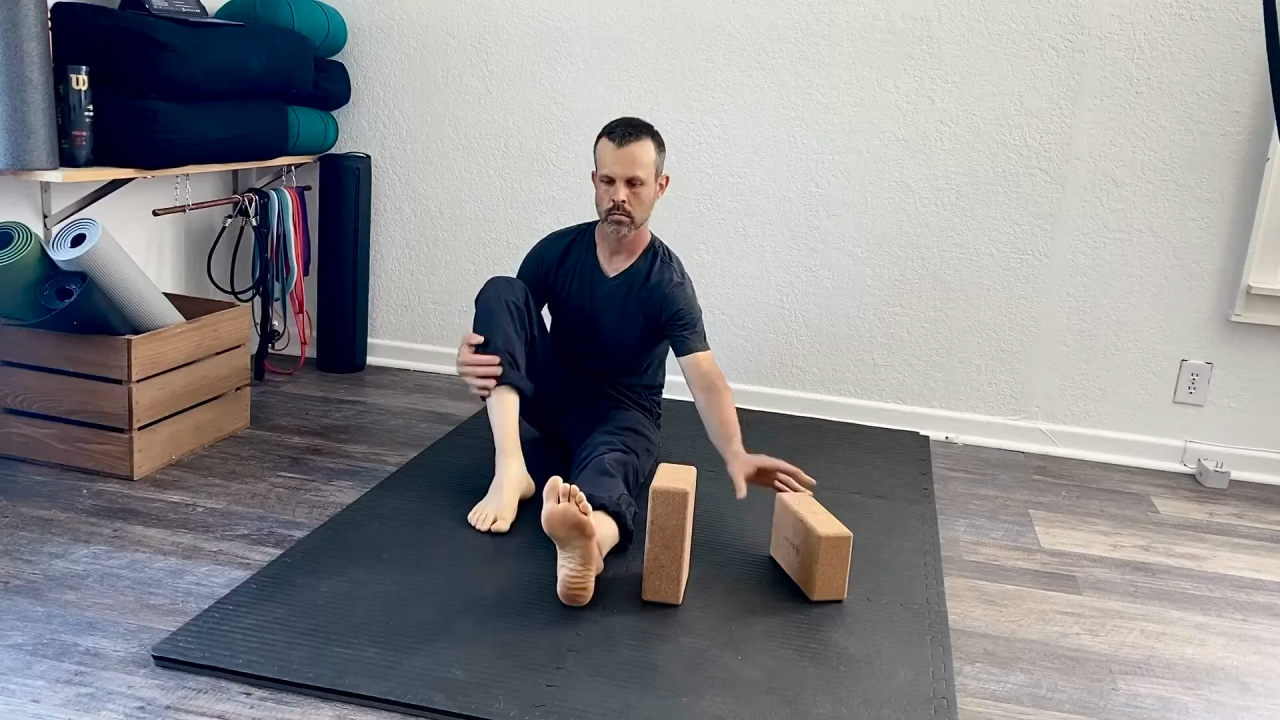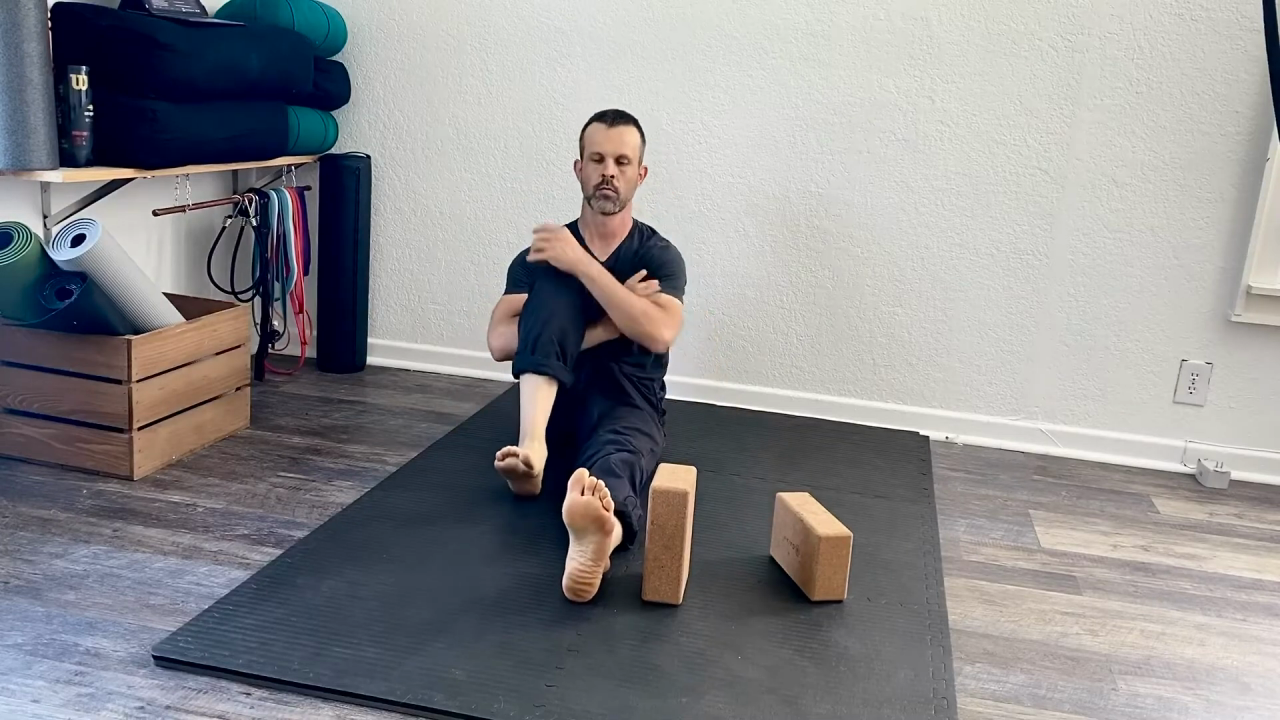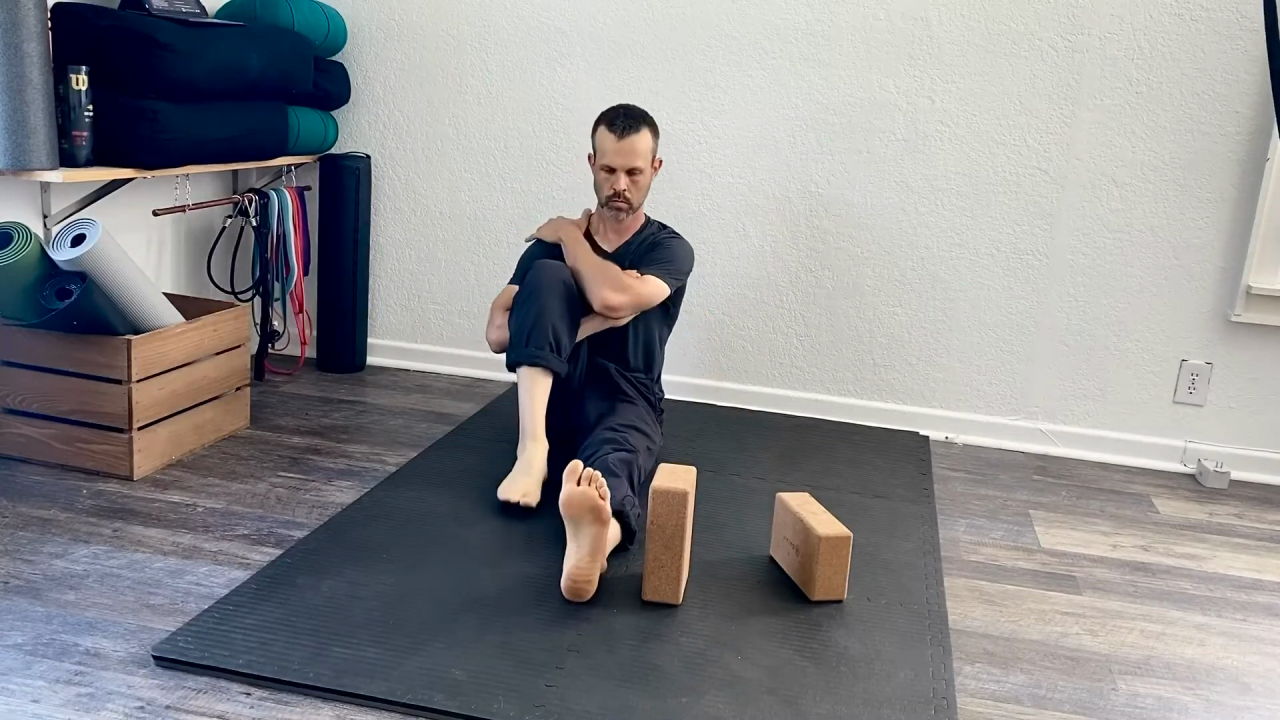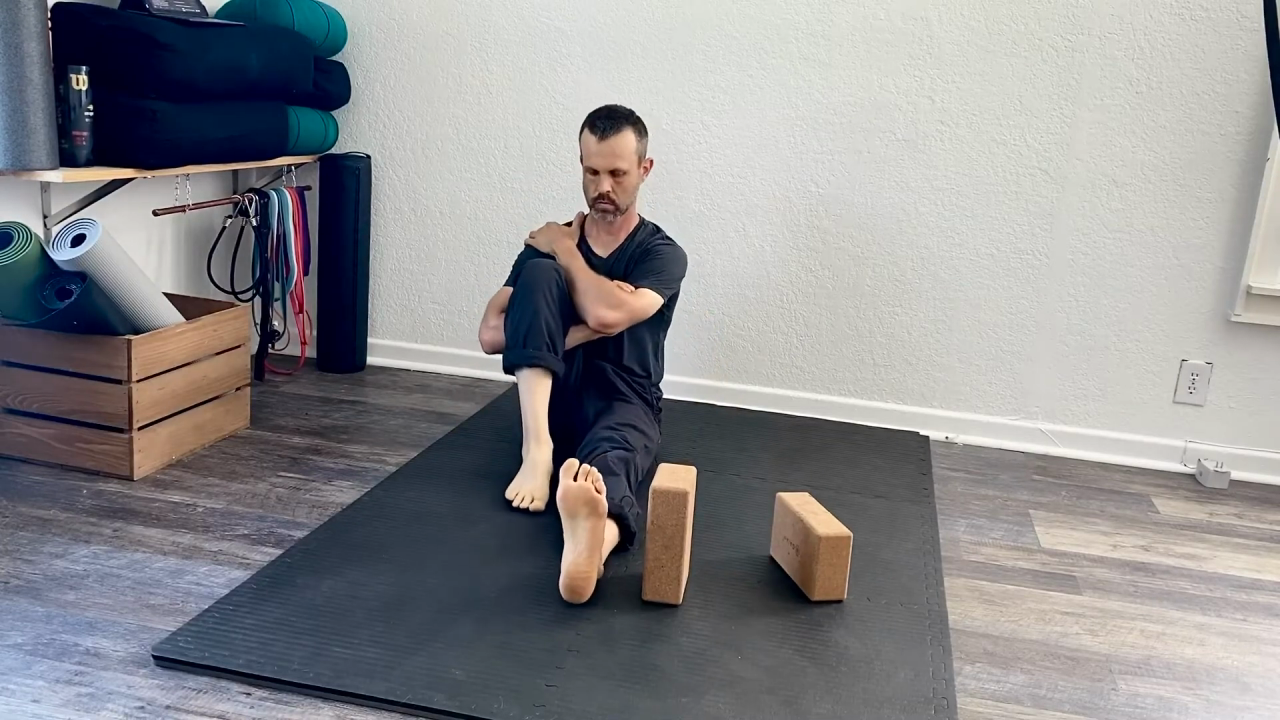
dt=1s
person 1, frame 1
left shoulder: (666, 282)
right shoulder: (557, 251)
left elbow: (706, 381)
right elbow: (502, 317)
left wrist: (735, 454)
right wrist: (475, 357)
left hip: (621, 408)
right hip: (557, 394)
left knee: (607, 472)
right knee: (499, 290)
left ankle: (585, 542)
right ankle: (510, 469)
person 1, frame 2
left shoulder: (659, 255)
right shoulder: (542, 253)
left elbow: (660, 335)
right elbow: (500, 342)
left wrist: (580, 261)
right wrist: (608, 324)
left hip: (627, 405)
right hip: (555, 401)
left knee: (612, 470)
right knee: (555, 288)
left ankle: (596, 540)
right ankle: (533, 448)
person 1, frame 3
left shoulder: (669, 249)
right shoulder: (550, 245)
left elbow: (612, 298)
right elbow: (497, 333)
left wrist: (571, 237)
right wrist: (593, 321)
left hip: (624, 406)
right hip: (555, 400)
left knee: (610, 469)
right knee: (548, 275)
left ankle: (591, 544)
right ankle: (532, 448)
person 1, frame 4
left shoulder: (662, 254)
right shoulder: (546, 246)
left elbow: (608, 314)
right elbow: (490, 334)
left wrist: (565, 249)
right wrist: (585, 330)
left hip: (622, 405)
right hip: (553, 400)
left knee: (608, 465)
right knee: (540, 276)
left ankle: (590, 546)
right ankle: (538, 448)
